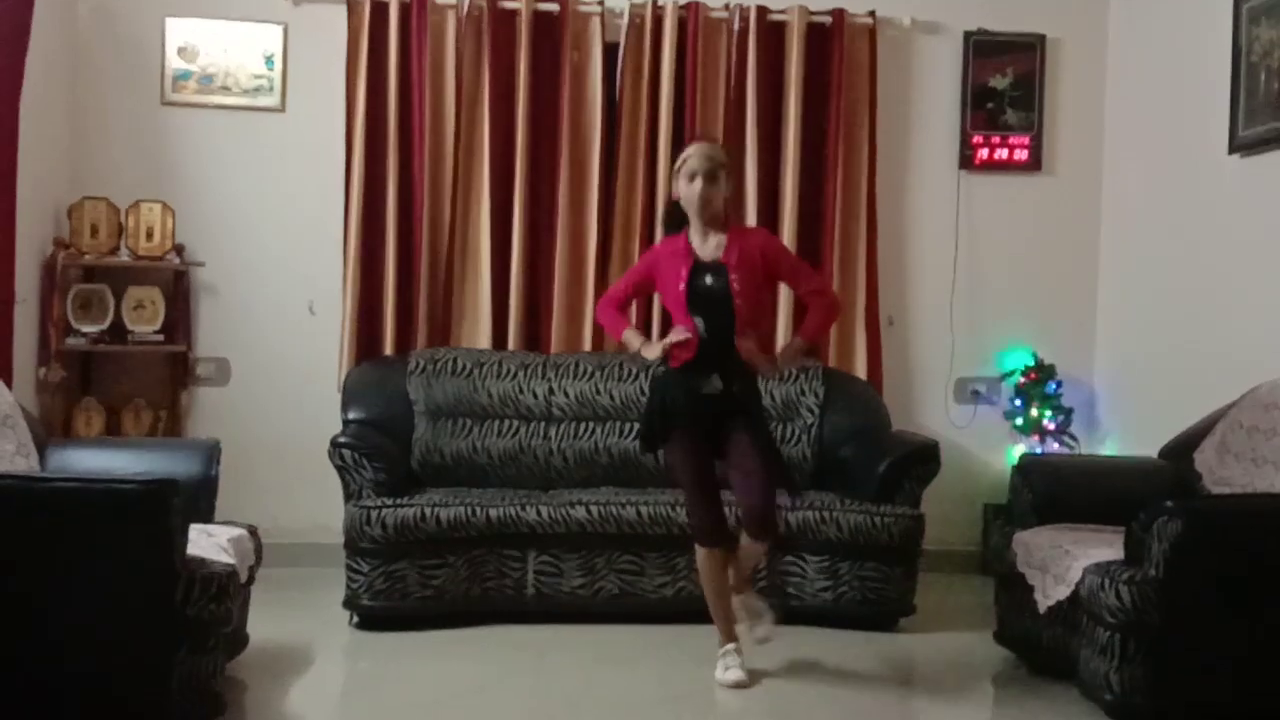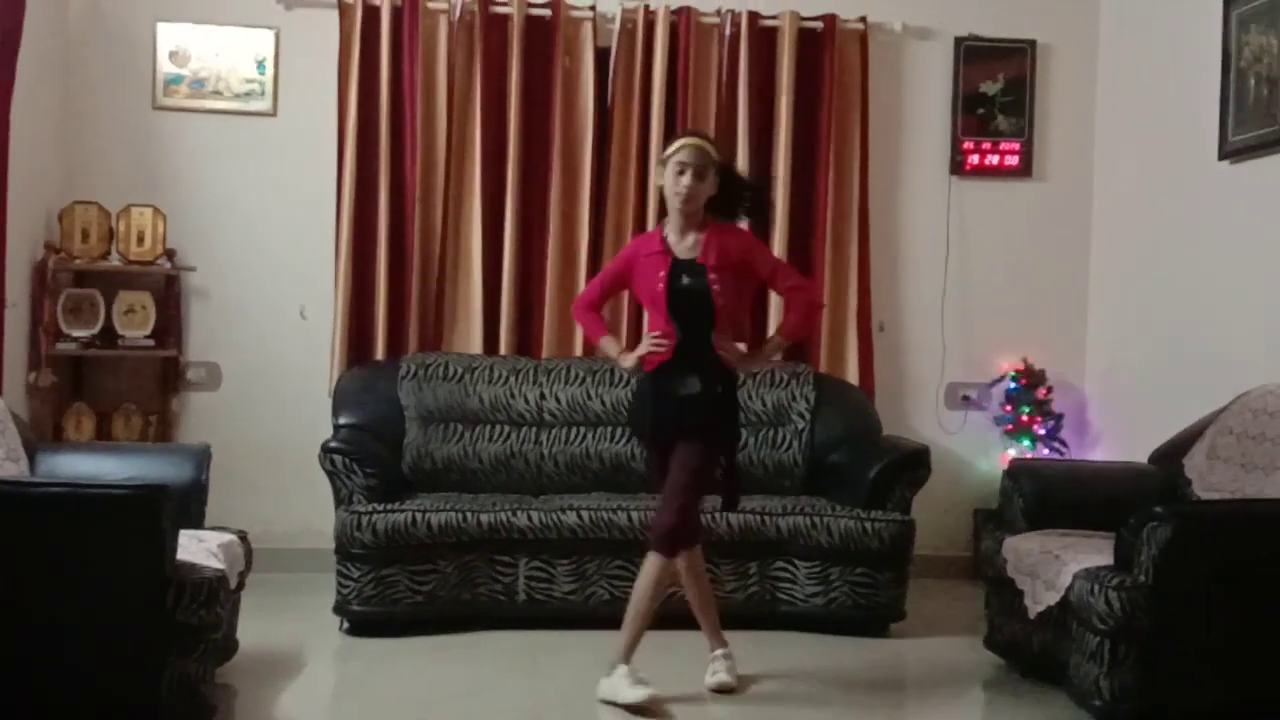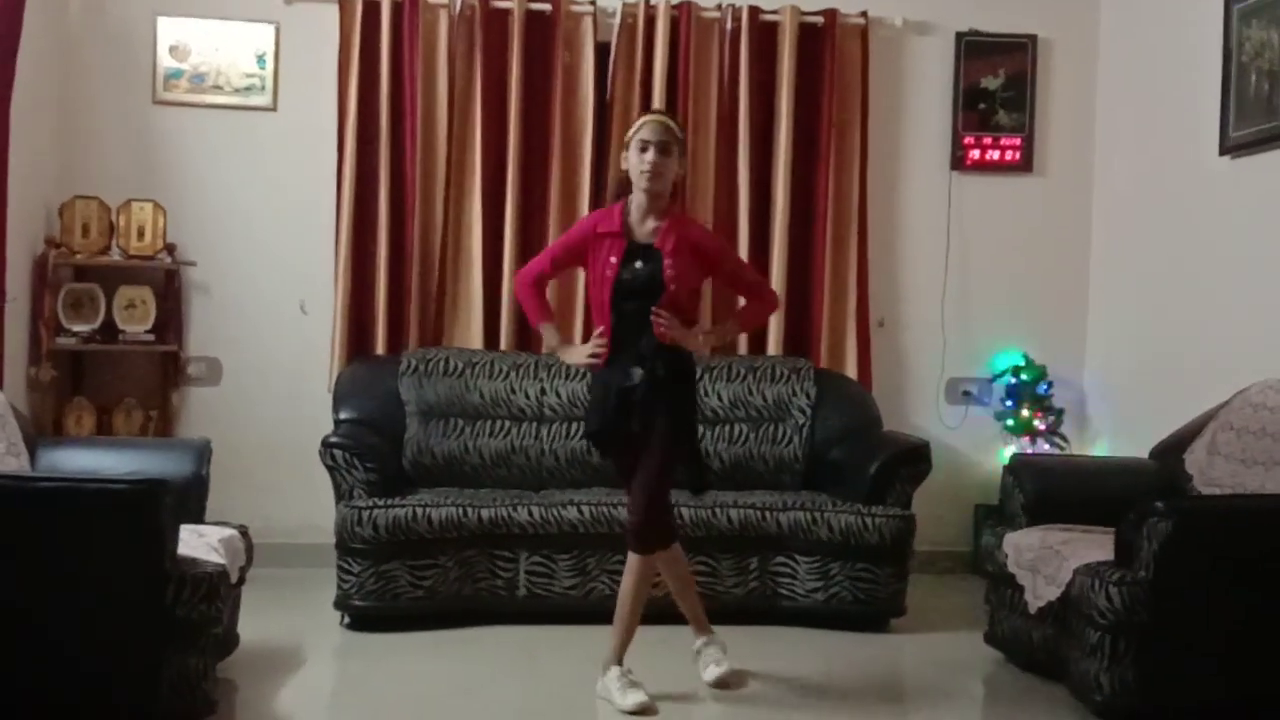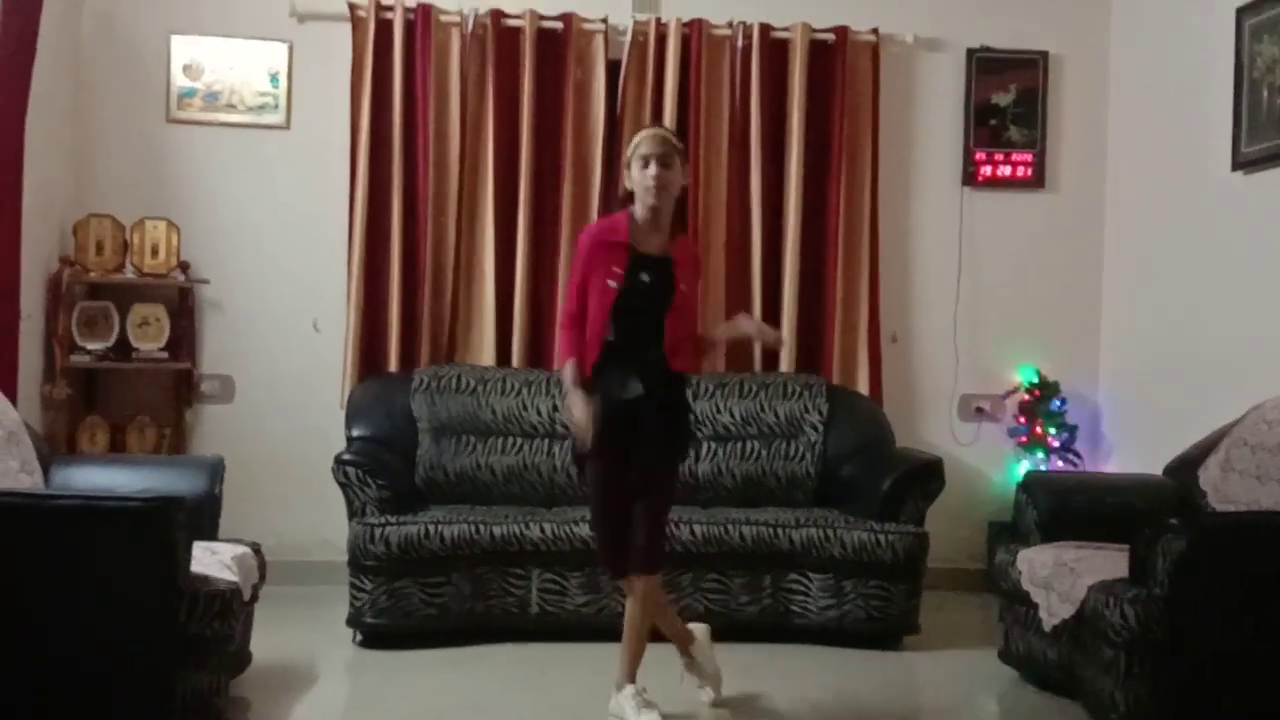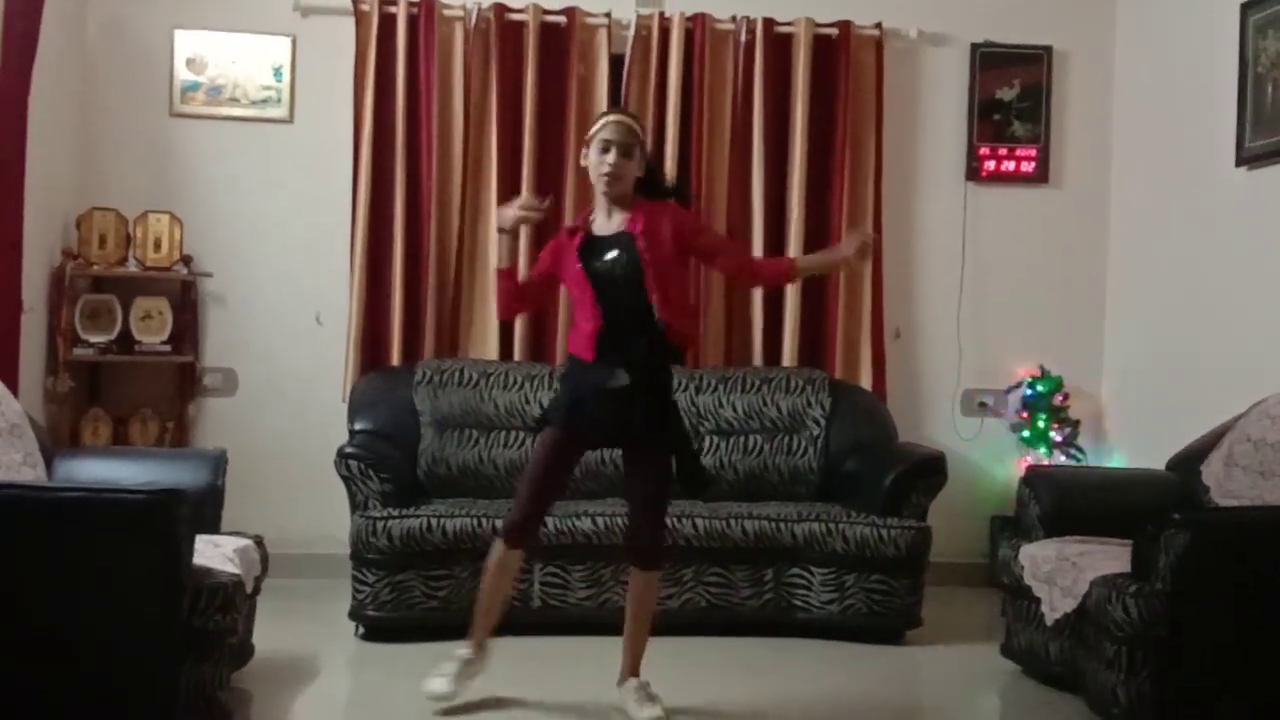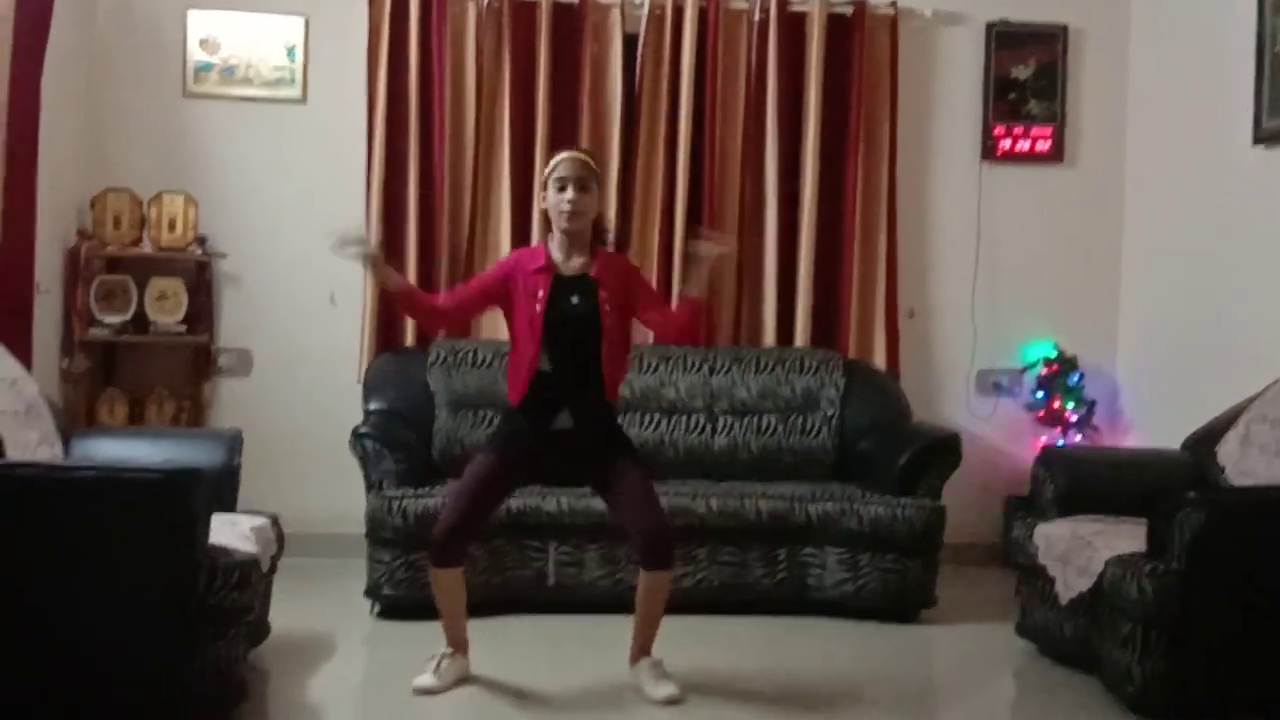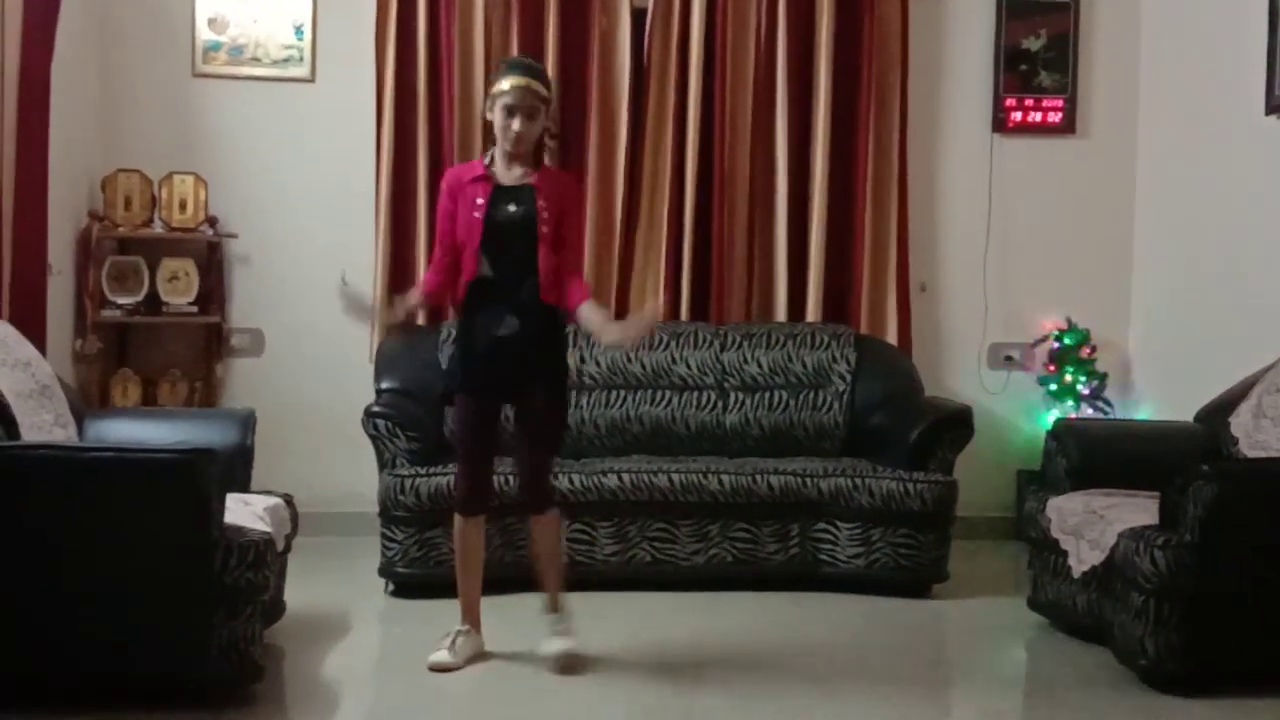
dt=0.4s
person 1, frame 1
left shoulder: (757, 246)
right shoulder: (663, 253)
left elbow: (823, 299)
right elbow: (609, 306)
left wrist: (782, 357)
right wrist: (645, 347)
left hip: (736, 394)
right hip: (681, 393)
left knee: (760, 514)
right knee: (706, 520)
left ankle: (741, 589)
right ankle: (727, 643)
person 1, frame 2
left shoulder: (736, 245)
right shoulder: (641, 250)
left elbow: (805, 298)
right elbow: (586, 306)
left wrist: (759, 358)
right wrist: (624, 355)
left hip: (710, 399)
right hip: (660, 395)
left knee: (667, 527)
right knee: (682, 528)
left ankle: (619, 667)
right ankle: (717, 647)
person 1, frame 3
left shoulder: (692, 236)
right shoulder: (596, 228)
left elbow: (761, 296)
right elbow: (528, 281)
left wrist: (710, 339)
right wrist: (565, 348)
left hip: (669, 386)
right hip: (616, 386)
left knee: (645, 525)
right knee: (654, 525)
left ankle: (615, 669)
right ankle: (706, 634)
person 1, frame 4
left shoulder: (683, 251)
right shoulder: (599, 237)
right elbow: (572, 323)
left wrist: (738, 331)
right wrist: (573, 391)
left hip: (662, 404)
right hip: (619, 409)
left knee: (646, 547)
right knee: (609, 545)
right ankle: (685, 638)
person 1, frame 5
left shoulder: (674, 226)
right shoulder: (569, 240)
left elbow: (757, 272)
right elbow: (511, 305)
left wrist: (837, 256)
right wrist: (505, 238)
left hip: (648, 392)
right hip: (583, 388)
left knee: (645, 538)
right knee: (521, 521)
right ankle: (473, 650)
person 1, frame 6
left shoulder: (619, 274)
right shoulder: (516, 269)
left elbow: (677, 331)
right elbow: (438, 313)
left wrist: (700, 275)
right wrist: (386, 273)
left hip: (594, 430)
right hip: (526, 426)
left knee: (655, 535)
right knee: (447, 535)
left ankle: (643, 658)
right ankle: (456, 653)
person 1, frame 7
left shoulder: (560, 187)
right shoulder: (458, 183)
left elbow: (570, 276)
right elbow: (443, 273)
left wrist: (605, 325)
right wrist: (397, 307)
left hip: (539, 343)
right hip: (476, 340)
left knee: (535, 481)
right knee: (469, 485)
left ankle: (555, 611)
right ankle: (468, 626)
